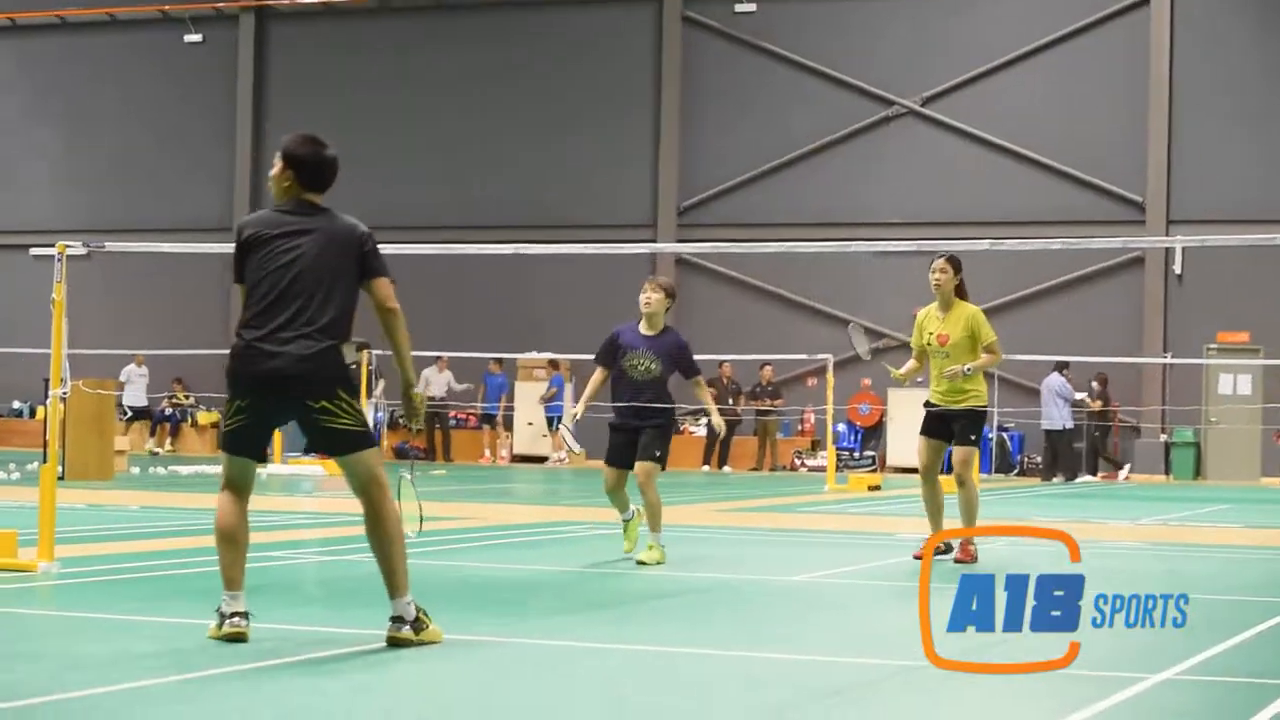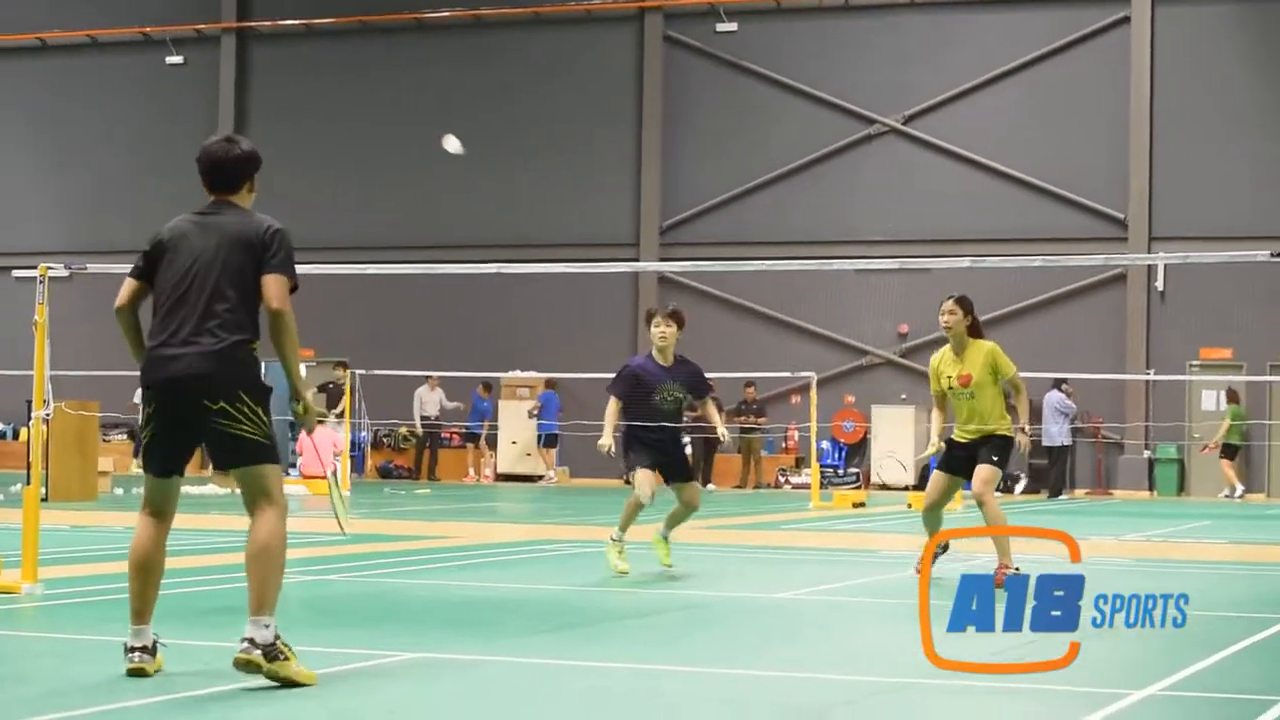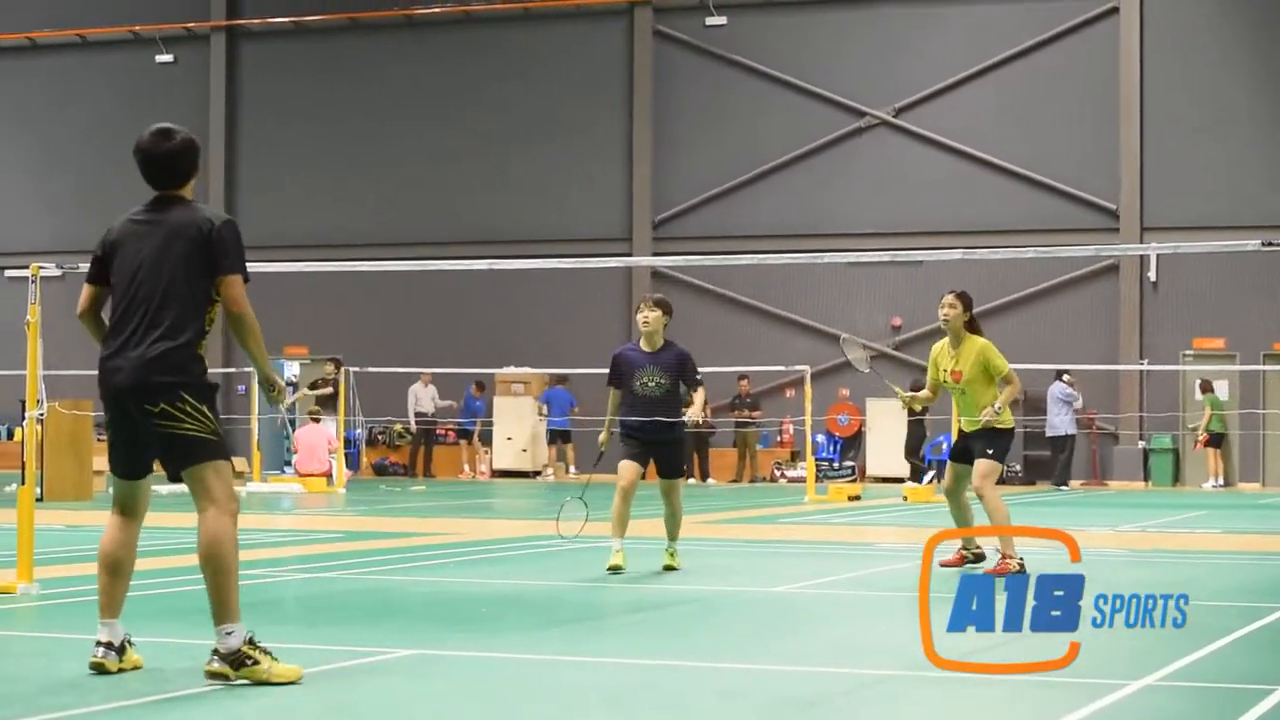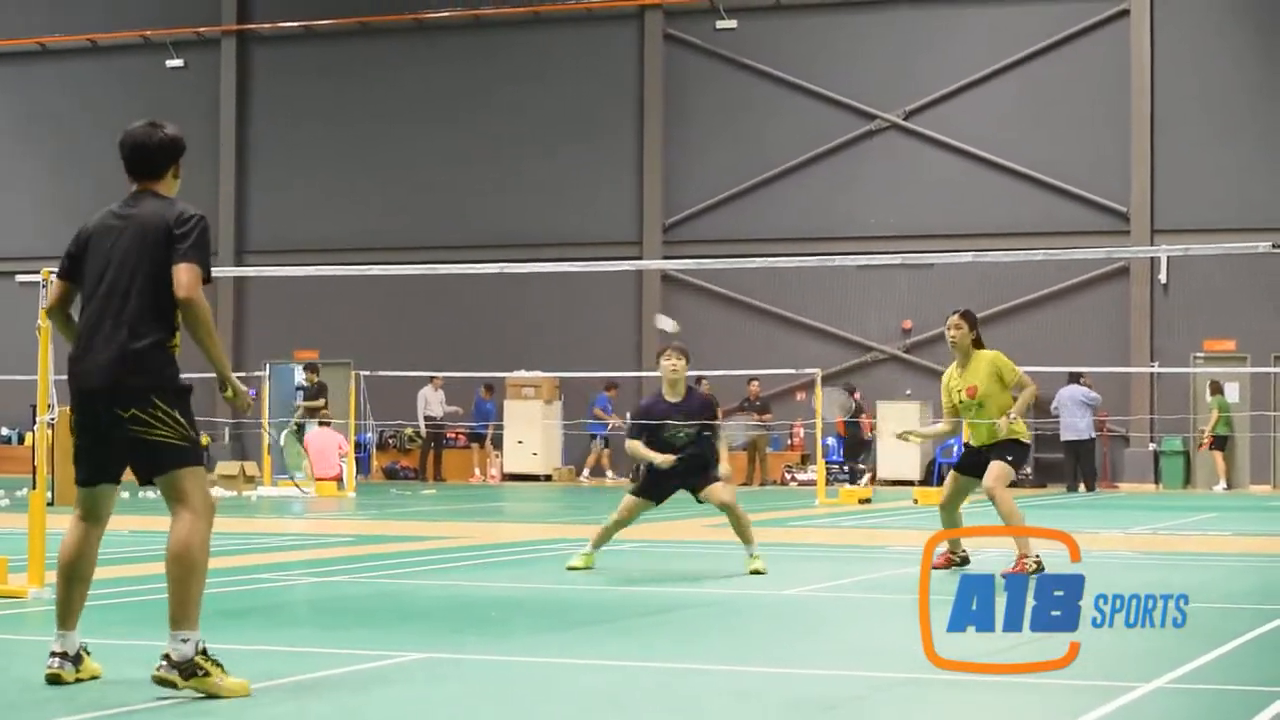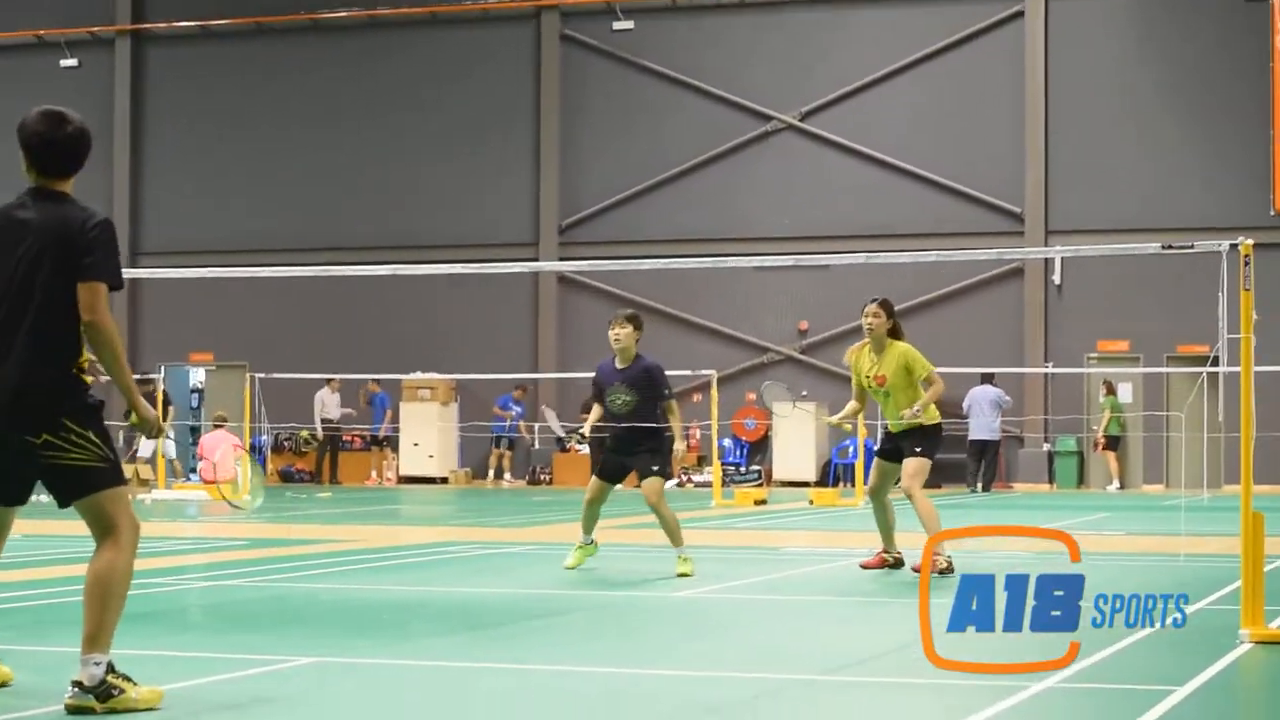
dt=1s
person 1, frame 1
left shoulder: (252, 228)
right shoulder: (353, 235)
left elbow: (249, 303)
right elbow: (389, 308)
right wrist: (408, 380)
left hip: (253, 370)
right hip: (321, 374)
left knee: (234, 486)
right knee: (374, 488)
left ankle: (233, 611)
right ankle: (405, 615)
person 1, frame 2
left shoulder: (170, 232)
right shoulder: (266, 232)
left elbow: (124, 306)
right elbow: (276, 308)
right wrist: (298, 387)
left hip: (163, 379)
right hip: (225, 378)
left knee: (155, 511)
right knee: (267, 504)
left ankle: (140, 644)
right ankle: (261, 642)
person 1, frame 3
left shoulder: (118, 230)
right shoulder: (213, 226)
left elbow: (86, 310)
right elbow: (235, 306)
right wrist: (266, 369)
left hip: (117, 381)
right hip: (173, 379)
left knee: (127, 507)
right knee: (218, 501)
left ankle: (109, 642)
right ankle: (232, 645)
person 1, frame 4
left shoulder: (95, 225)
right shoulder: (184, 219)
left elbow: (55, 305)
right elbow: (187, 294)
right wrist: (227, 374)
left hip: (89, 383)
right hip: (146, 381)
left knee: (90, 515)
right knee: (193, 506)
left ankle: (65, 650)
right ankle: (182, 653)
person 1, frame 5
right shoulder: (89, 227)
right elbow: (93, 317)
right wrist: (135, 398)
right hip: (54, 400)
right knee: (118, 529)
right ankle: (93, 678)
person 2, frame 1
left shoulder: (971, 314)
right shoulder: (924, 316)
left elbow: (995, 354)
right elbow: (918, 358)
left wrist: (967, 369)
right wrist: (903, 371)
left hip: (969, 404)
right hip: (937, 403)
left knee: (961, 473)
right knee: (926, 472)
left ankle: (968, 542)
right ankle: (938, 537)
person 2, frame 2
left shoulder: (989, 351)
right shoulder: (937, 360)
left elbow: (1019, 389)
right elbow: (939, 406)
left wrist: (1023, 427)
right wrist: (934, 438)
left hip: (995, 436)
right hip: (960, 440)
left knee: (981, 492)
right knee: (930, 504)
left ankle: (1007, 567)
right ankle: (936, 544)
person 2, frame 3
left shoulder: (982, 347)
right shoulder: (937, 351)
left elbow: (1014, 383)
right elbow: (931, 393)
left wrist: (998, 407)
right wrist: (914, 397)
left hip: (995, 428)
right hip: (968, 428)
left knee: (983, 486)
right knee: (951, 489)
left ankle: (1010, 558)
right ankle: (971, 549)
person 2, frame 4
left shoulder: (993, 360)
right shoulder: (949, 378)
left elbow: (1030, 388)
right elbow: (949, 425)
left wrist: (1012, 415)
right wrist: (917, 432)
left hip: (1011, 441)
right hip: (977, 444)
left knee: (993, 488)
right knee: (947, 502)
left ankle: (1028, 558)
right ankle: (955, 552)
person 2, frame 5
left shoulder: (904, 352)
right shoulder: (859, 357)
left elbow: (937, 384)
right elbow: (858, 401)
left wrist: (916, 409)
right wrist: (840, 417)
left hip: (923, 427)
right hip: (895, 430)
left knee: (910, 485)
right knee: (875, 491)
left ankle: (940, 557)
right ankle: (890, 552)
person 3, frame 1
left shoulder: (676, 343)
right shoulder: (620, 335)
left elbow: (696, 381)
right elbow: (602, 371)
left wrist: (713, 413)
right wrist: (582, 403)
left hip: (657, 422)
right hip: (623, 421)
left knee: (645, 479)
right knee: (612, 486)
left ankle: (656, 544)
right ankle: (629, 516)
person 3, frame 2
left shoulder: (690, 370)
right shoulder: (636, 368)
left elbow: (705, 401)
right elbow: (614, 402)
left wrist: (719, 425)
right wrist: (607, 433)
left hip: (671, 444)
right hip: (638, 442)
left knee: (691, 501)
right knee: (644, 494)
left ankle: (663, 536)
right ankle: (617, 540)
person 3, frame 3
left shoulder: (679, 355)
right shoulder: (623, 355)
left elbow: (698, 389)
right elbow: (616, 393)
left wrist: (696, 409)
right wrist: (606, 429)
left hip: (669, 435)
right hip: (633, 434)
left knee: (671, 495)
right knee: (624, 485)
left ankle: (671, 549)
right ankle: (617, 550)
person 3, frame 4
left shoulder: (702, 400)
right shoulder: (648, 406)
left elbow: (717, 434)
right elbow: (631, 443)
left wrist: (723, 463)
right wrist: (654, 457)
left hip: (698, 467)
right hip: (661, 470)
left knee: (728, 502)
right knee: (622, 516)
left ankle: (753, 555)
right ankle: (589, 551)
person 3, frame 5
left shoulder: (649, 369)
right shoulder: (603, 371)
left elbow: (669, 405)
left wrist: (678, 437)
right wrist: (588, 424)
left hip: (648, 445)
right hip: (615, 446)
left knee: (655, 500)
right knee: (592, 499)
left ankle: (683, 556)
right ankle: (586, 544)
